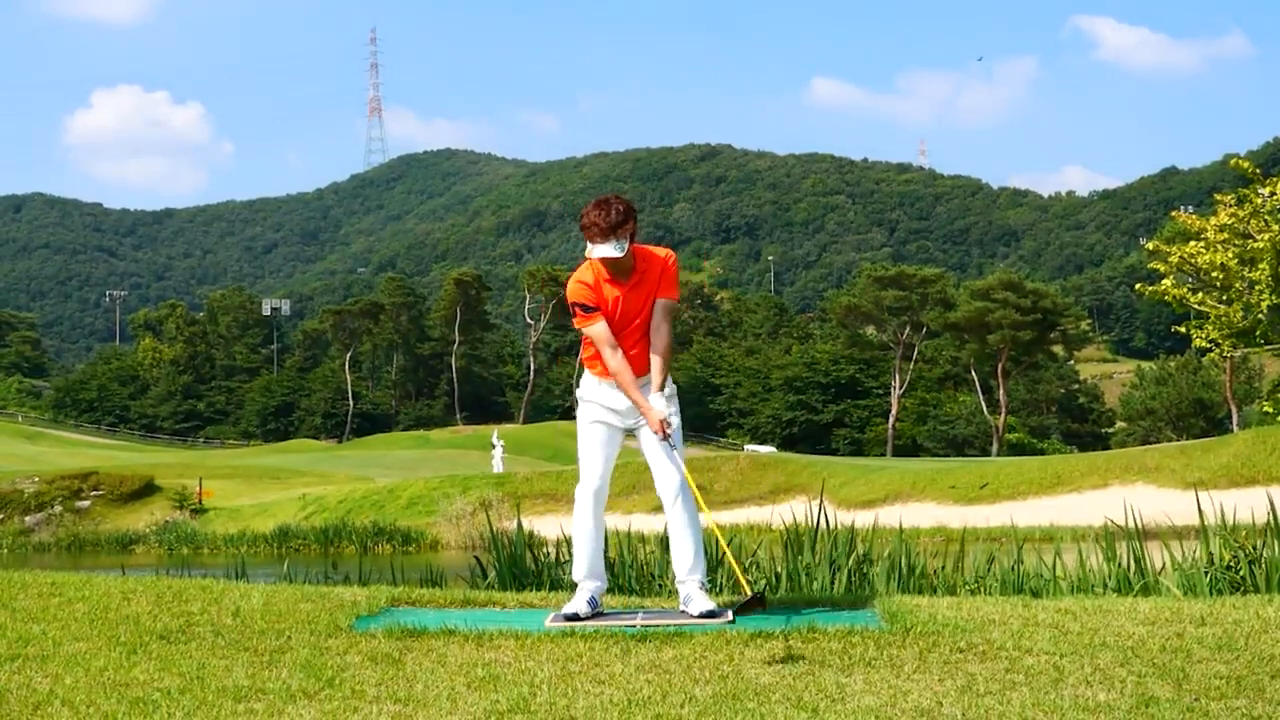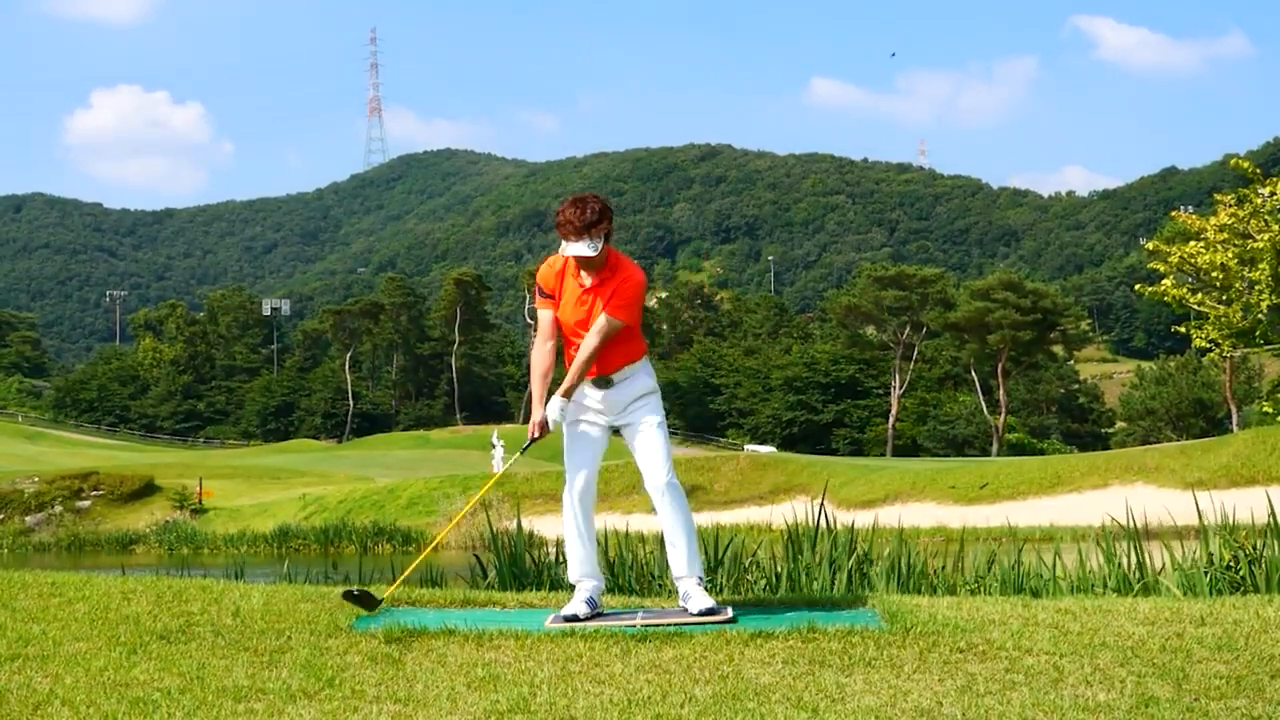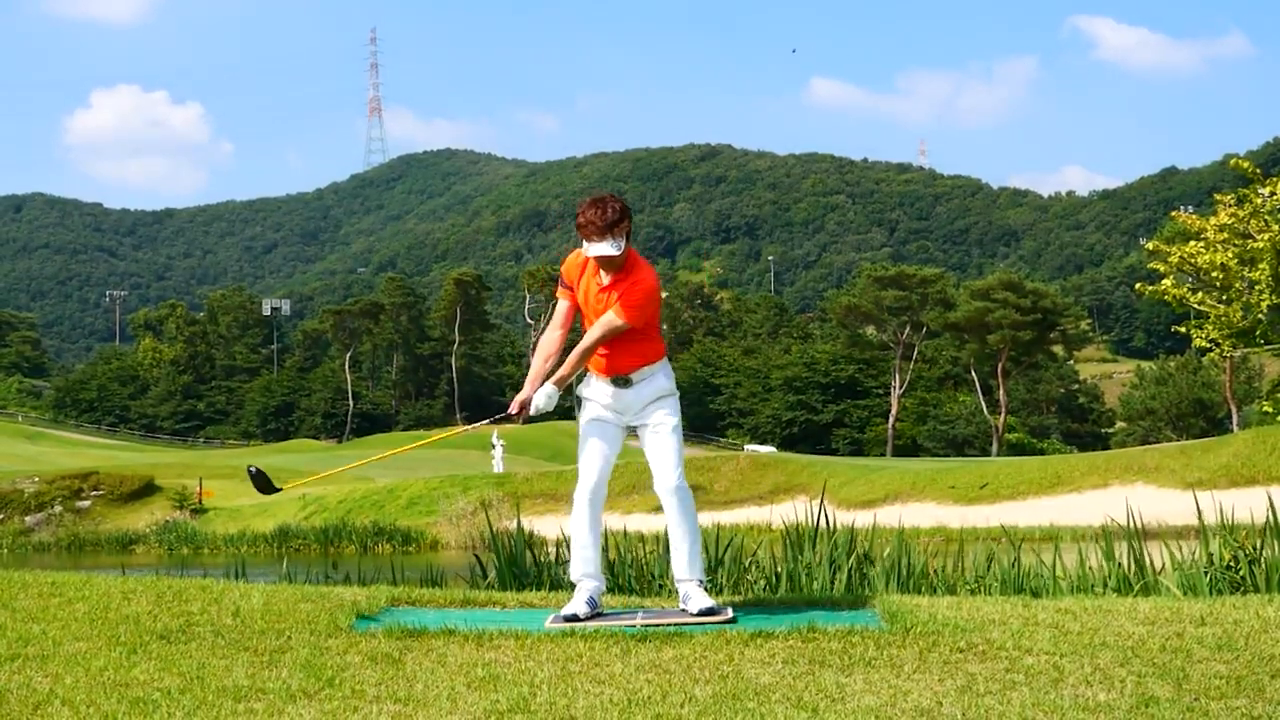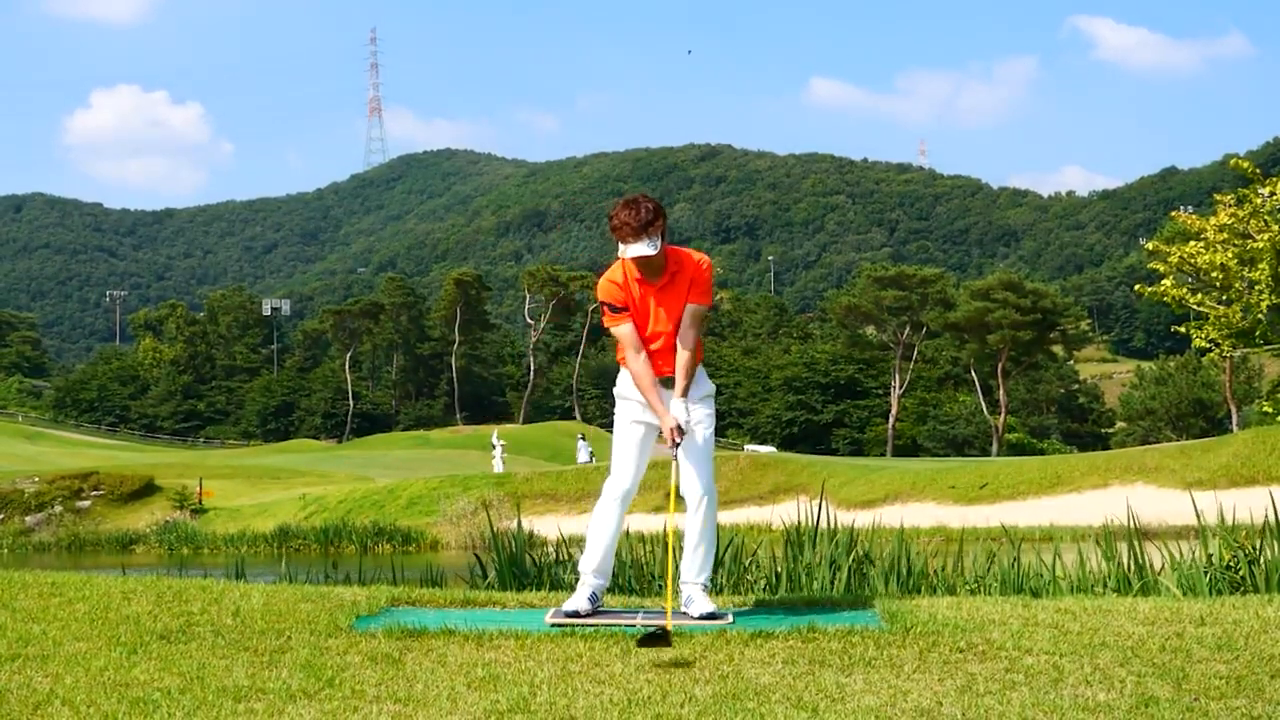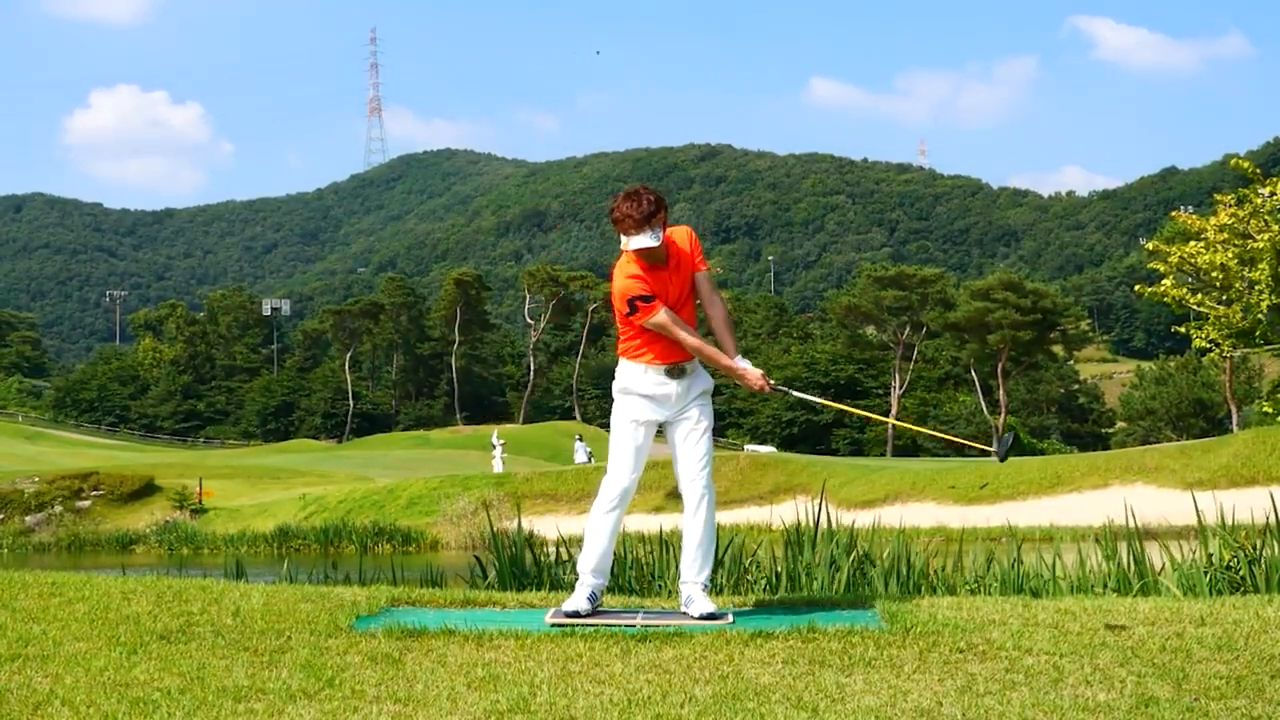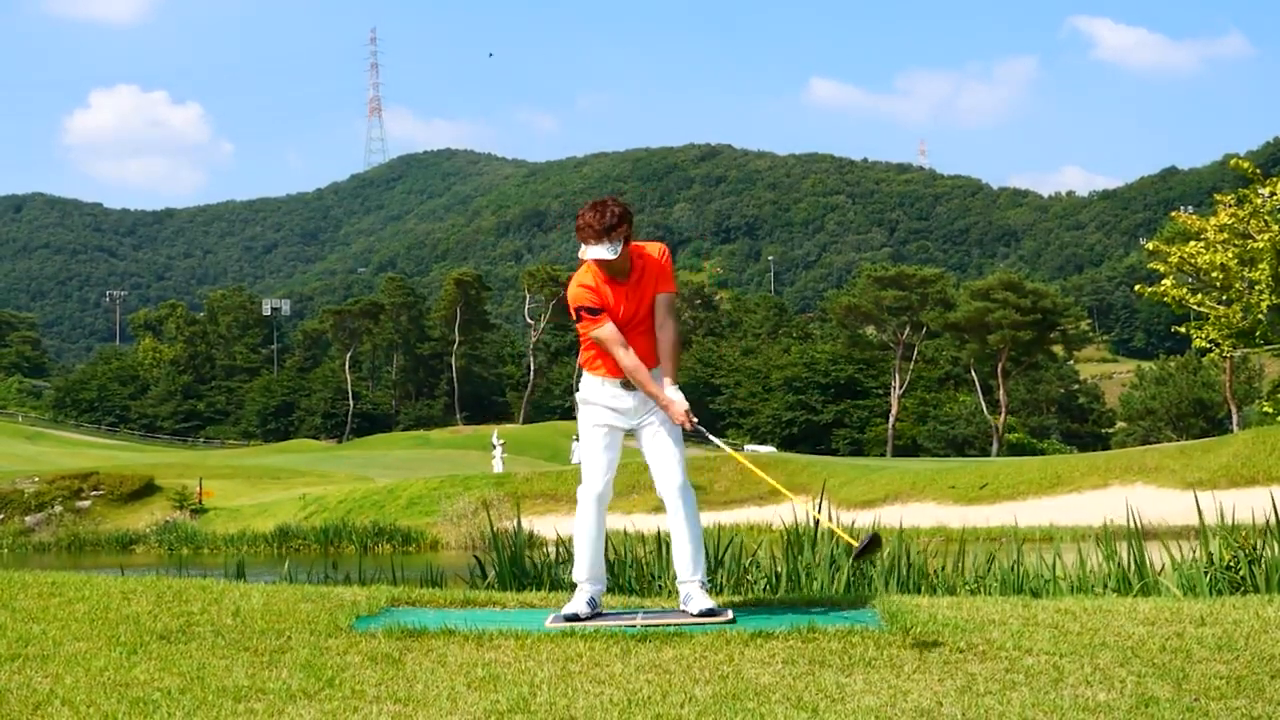
dt=0.4s
person 1, frame 1
left shoulder: (664, 263)
right shoulder: (581, 284)
left elbow: (660, 330)
right elbow: (608, 353)
left wrist: (658, 392)
right wrist: (644, 410)
left hip: (653, 386)
right hip: (600, 391)
left knee: (674, 485)
right knee: (591, 488)
left ankle: (691, 587)
right ankle: (589, 588)
person 1, frame 2
left shoulder: (630, 278)
right shoulder: (551, 272)
left elbow: (595, 343)
right elbow: (546, 342)
left wrist: (561, 398)
right wrist: (537, 405)
left hip: (633, 385)
right hip: (583, 391)
left knee: (662, 481)
right knee: (577, 490)
left ankle: (689, 583)
right ankle: (587, 588)
person 1, frame 3
left shoulder: (644, 281)
right shoulder: (574, 266)
left elbow: (594, 339)
right elbow: (557, 330)
left wrist: (554, 386)
right wrist: (529, 388)
left hip: (651, 386)
right hip: (600, 388)
left knee: (671, 484)
right knee: (588, 488)
left ankle: (690, 585)
right ankle: (588, 589)
person 1, frame 4
left shoulder: (698, 266)
right shoulder: (612, 283)
left elbow: (689, 339)
right elbow: (635, 353)
left wrist: (681, 398)
right wrist: (661, 413)
left hip: (690, 386)
right hip: (639, 389)
left knee: (701, 489)
right knee: (620, 487)
left ankle: (694, 588)
right ankle: (591, 585)
person 1, frame 5
left shoulder: (686, 239)
right shoulder: (628, 280)
left elbow: (711, 301)
right elbow: (682, 335)
left wrist: (737, 360)
right wrist: (737, 372)
left hip: (690, 379)
right hip: (640, 383)
left knee: (699, 487)
right knee: (619, 485)
left ankle: (694, 589)
right ankle: (589, 584)
person 1, frame 6
left shoulder: (658, 258)
right shoulder: (582, 287)
left elbow: (665, 325)
right elbow: (620, 354)
left wrist: (672, 388)
right wrist: (666, 403)
left hip: (654, 386)
right hip: (602, 391)
left knee: (676, 486)
right knee: (593, 491)
left ankle: (692, 586)
right ankle: (588, 589)
